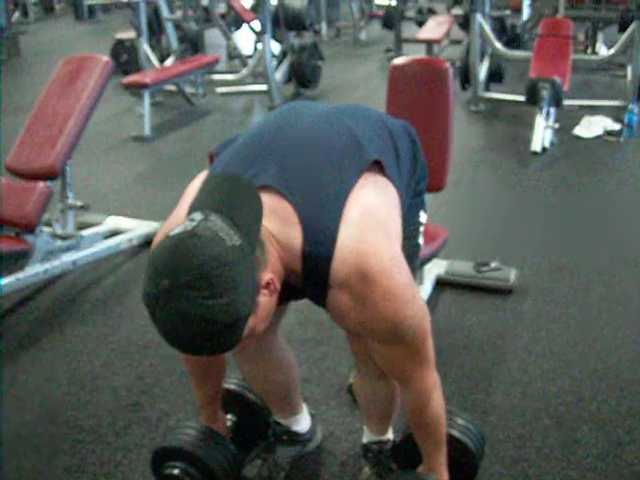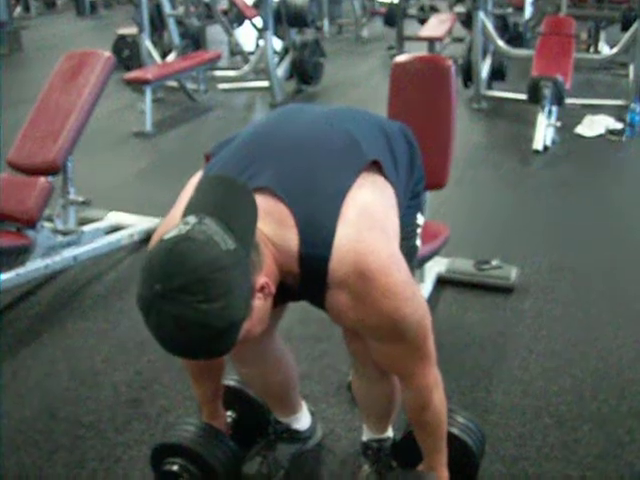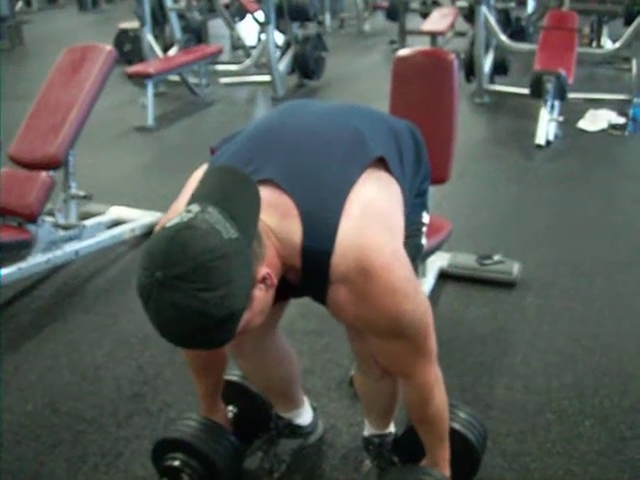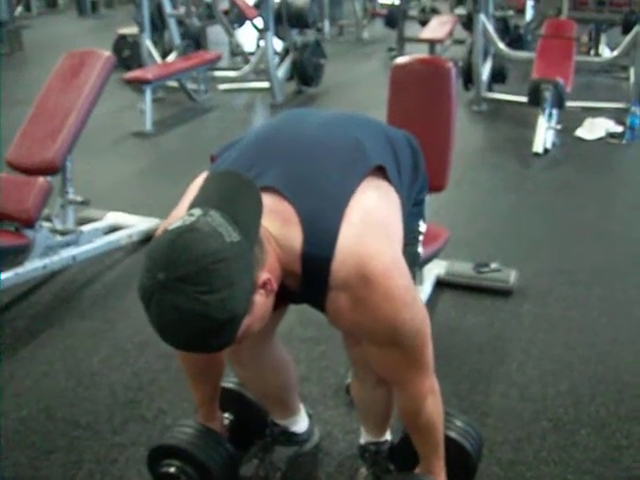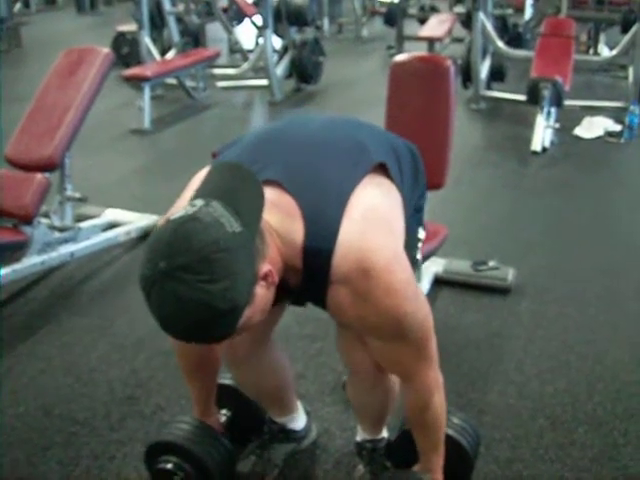
dt=0.7s
person 1, frame 1
left shoulder: (363, 273)
right shoulder: (176, 246)
left elbow: (417, 377)
right elbow: (199, 339)
right wrist: (211, 419)
left knee: (370, 346)
right knee: (248, 337)
left ankle: (378, 446)
right ankle: (294, 429)
person 1, frame 2
left shoulder: (362, 270)
right shoulder: (173, 247)
left elbow: (418, 374)
right elbow: (198, 333)
right wrist: (211, 416)
left knee: (367, 346)
right knee: (244, 339)
left ankle: (378, 445)
right ankle: (294, 427)
person 1, frame 3
left shoulder: (365, 266)
right shoulder: (178, 235)
left elbow: (419, 372)
right elbow: (200, 331)
right wrist: (211, 410)
left knee: (372, 345)
right knee: (247, 336)
left ankle: (380, 440)
right ankle: (296, 422)
person 1, frame 4
left shoulder: (364, 272)
right shoulder: (180, 241)
left elbow: (415, 382)
right elbow: (197, 336)
right wrist: (208, 417)
left knee: (370, 354)
right knee: (243, 343)
left ankle: (376, 447)
right ankle: (291, 430)
person 1, frame 5
left shoulder: (365, 267)
right shoulder: (185, 235)
left elbow: (420, 375)
right elbow: (194, 333)
right wrist: (204, 415)
left knee: (364, 356)
right knee: (238, 346)
left ankle: (372, 443)
right ankle: (289, 426)
